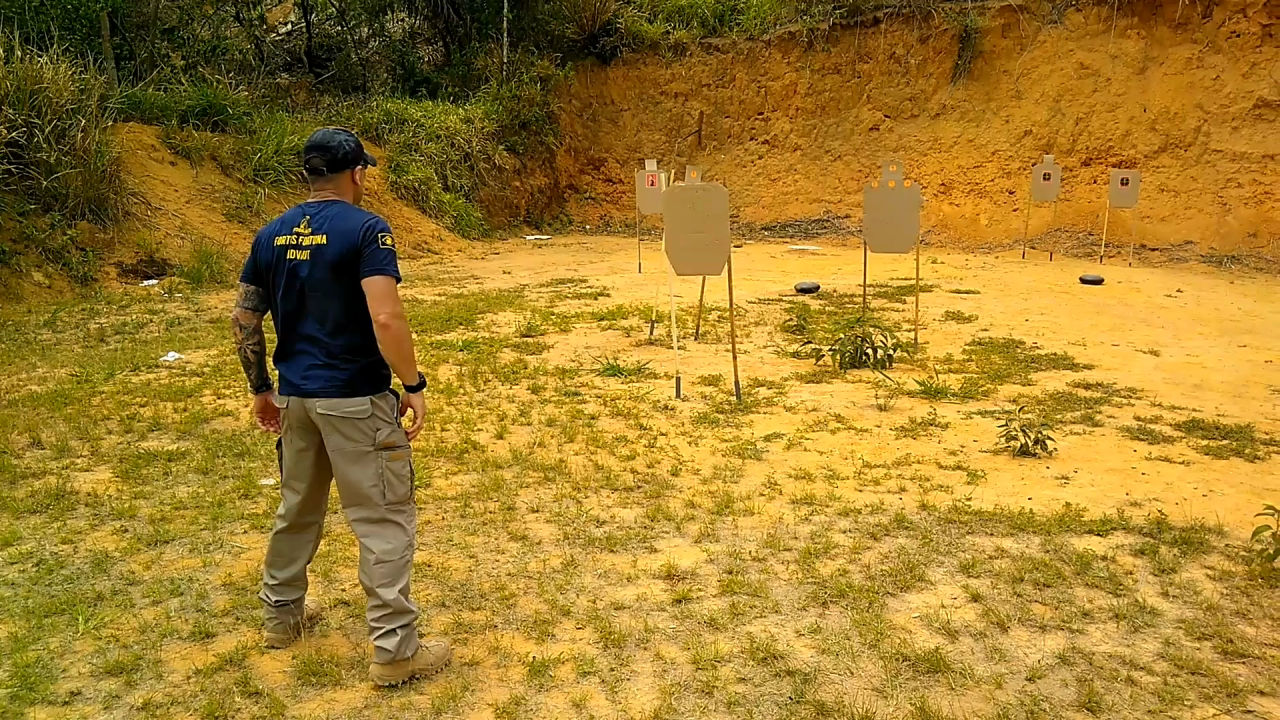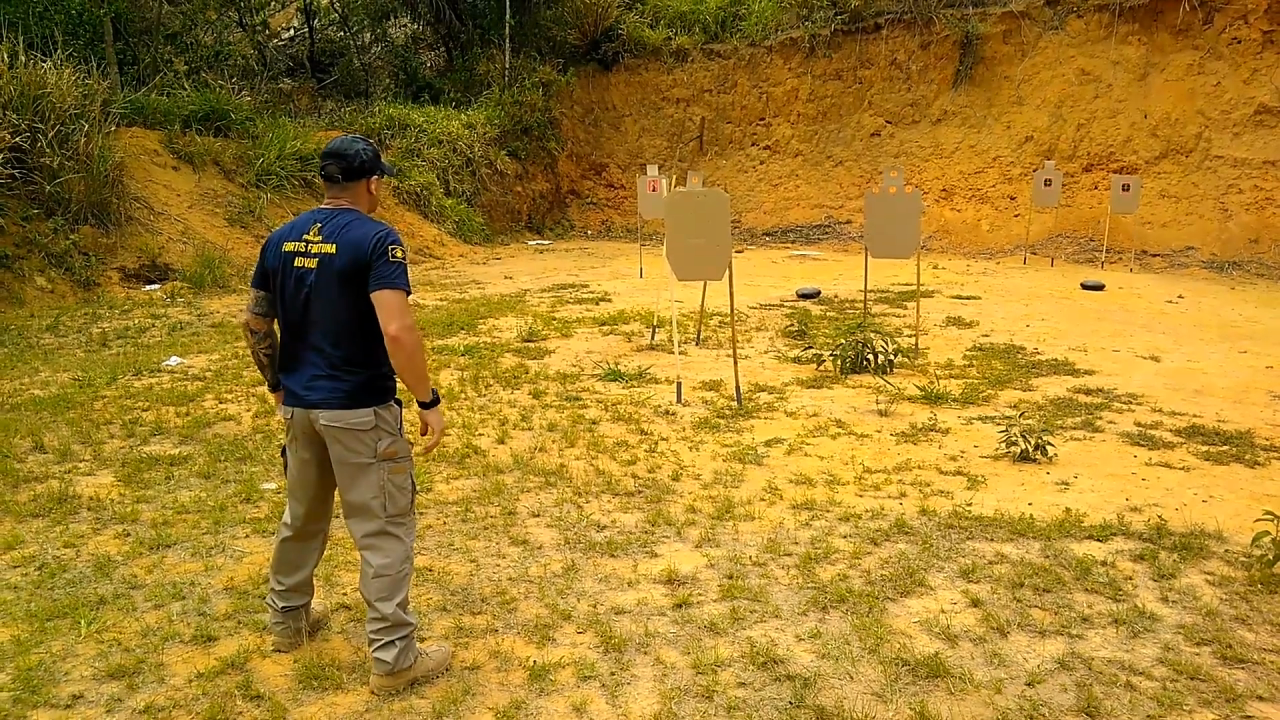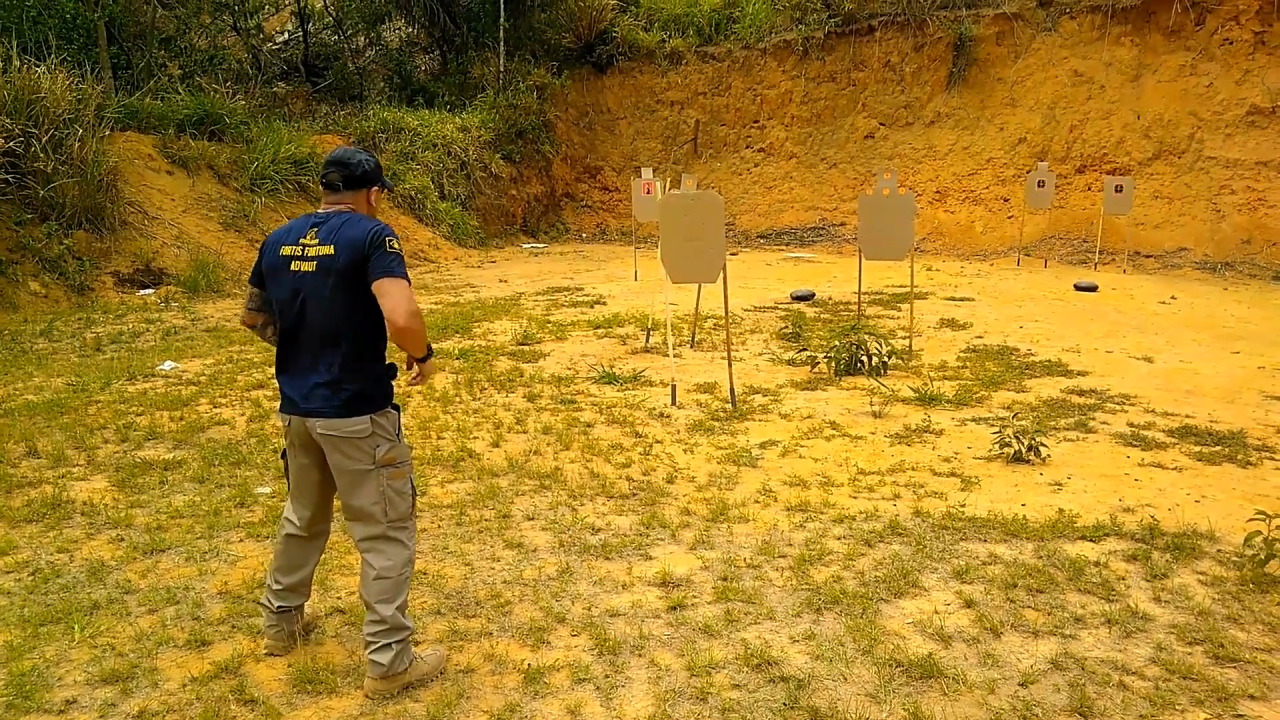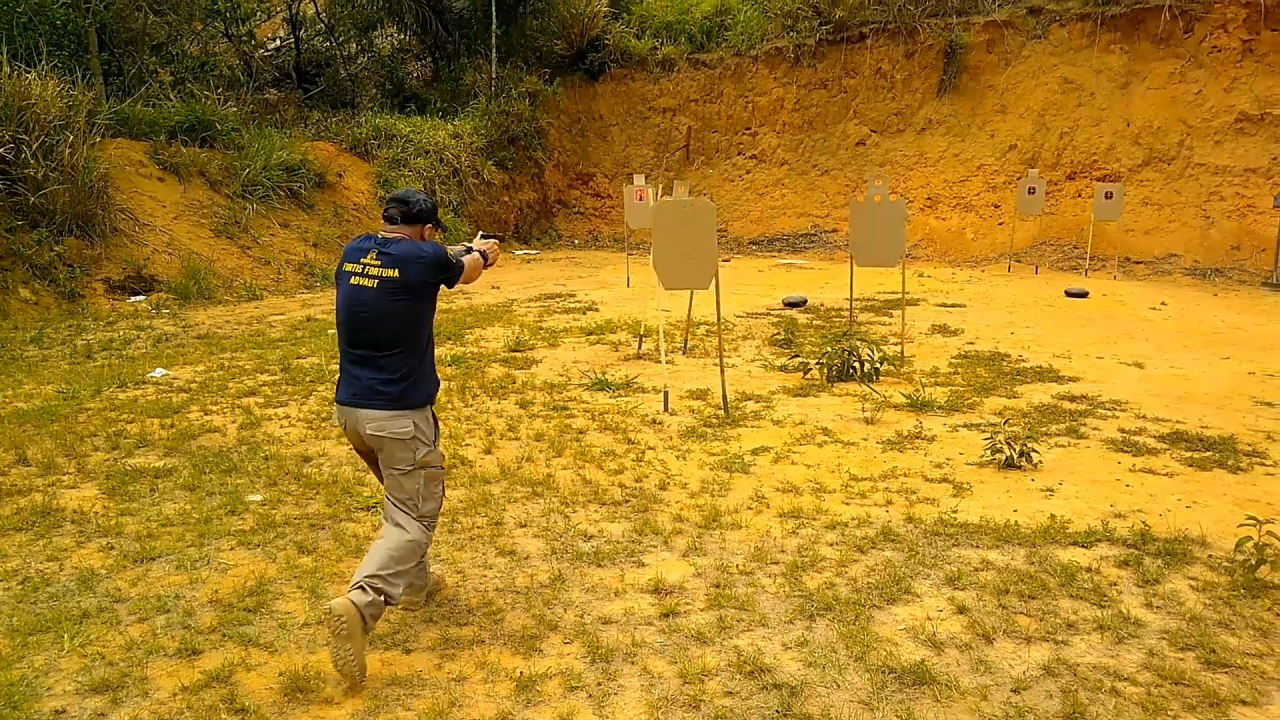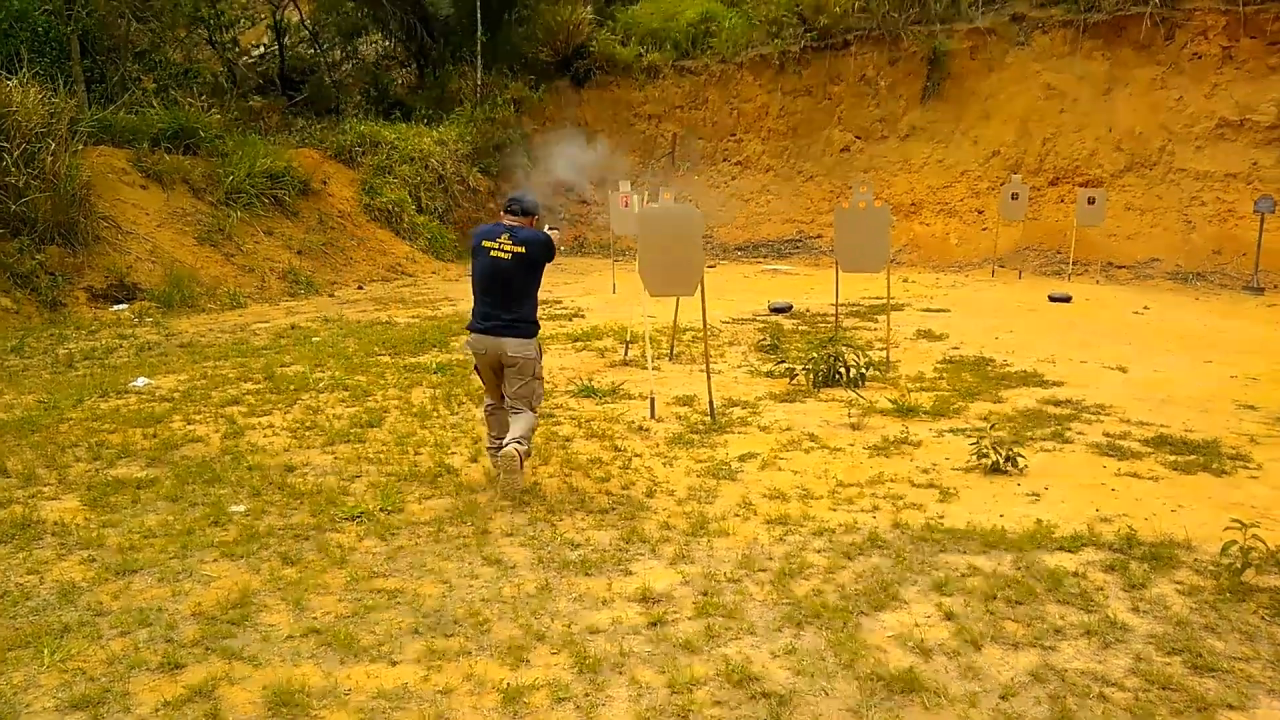
dt=1s
person 1, frame 1
left shoulder: (270, 235)
right shoulder: (366, 229)
left elbow: (243, 319)
right elbow: (386, 319)
left wrist: (261, 388)
right wrist: (414, 385)
left hip: (296, 395)
right hip: (356, 398)
left knee: (296, 507)
right knee: (384, 519)
left ankle: (281, 615)
right ankle: (395, 648)
person 1, frame 2
left shoulder: (280, 239)
right shoulder: (375, 239)
left elbow: (255, 324)
right elbow: (397, 333)
left wrist: (278, 384)
right wrist: (429, 401)
left hip: (300, 405)
right hip: (360, 410)
left knee: (302, 514)
right knee: (384, 530)
left ankle: (288, 619)
right ankle: (393, 658)
person 1, frame 3
left shoulder: (278, 241)
right shoulder: (371, 236)
left elbow: (254, 316)
right elbow: (402, 318)
right wrist: (422, 354)
left hip: (298, 410)
right hip: (358, 415)
left knee: (303, 518)
right knee: (387, 535)
left ankle: (280, 622)
right ankle: (389, 662)
person 1, frame 4
left shoulder: (352, 254)
right shoulder: (426, 257)
right elbow: (467, 272)
left wrist: (460, 254)
right wrist: (482, 253)
left hip: (350, 409)
right hip: (400, 414)
left knee: (406, 495)
right knee: (409, 520)
left ankle: (413, 585)
right ankle: (358, 604)
person 1, frame 5
left shoulder: (480, 235)
right shoulder: (539, 241)
left hip: (481, 338)
right hip: (520, 341)
left knee: (495, 399)
right knee: (522, 406)
left ankle: (498, 455)
right ankle: (514, 449)
